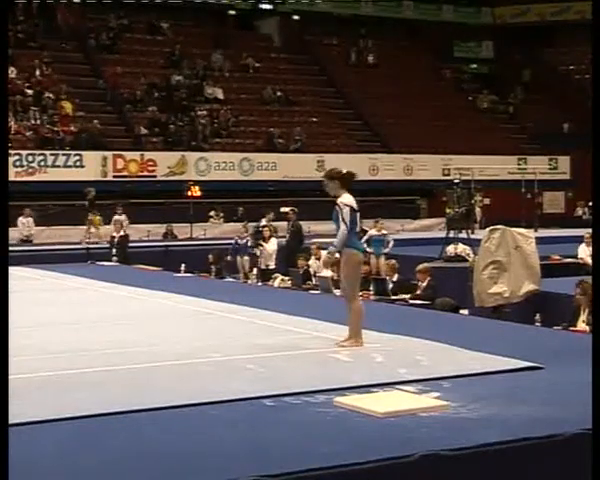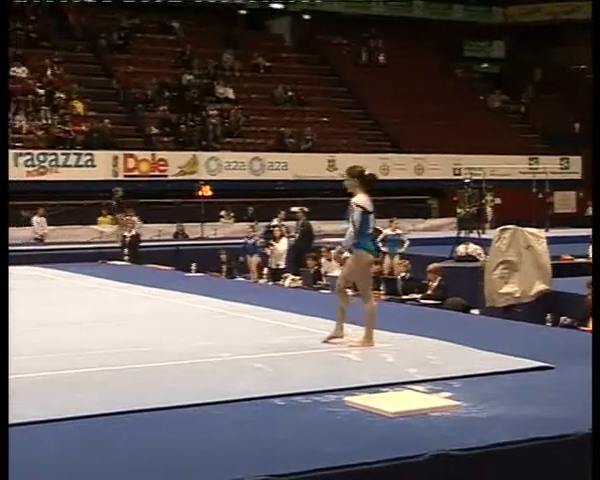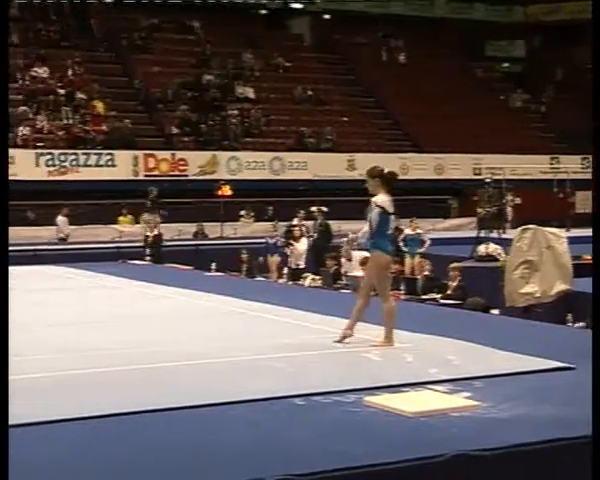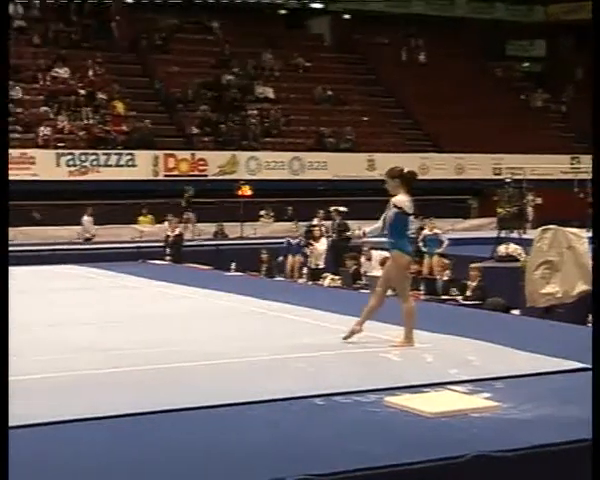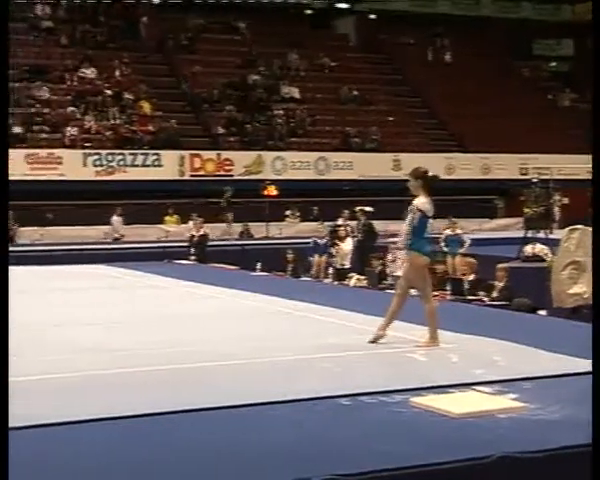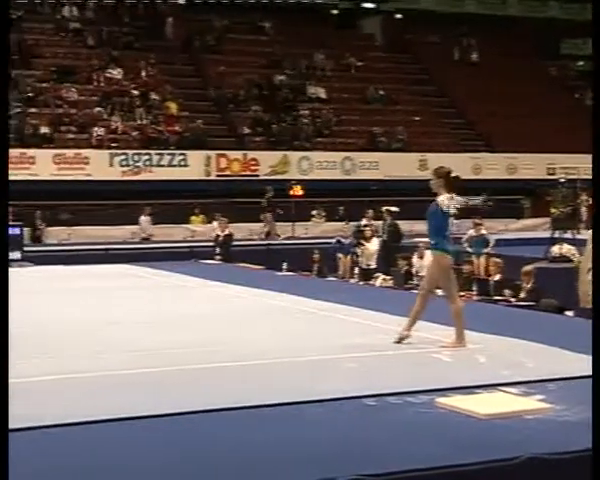
dt=0.3s
person 1, frame 1
left shoulder: (343, 201)
right shoulder: (347, 200)
left elbow: (344, 229)
left wrist: (331, 250)
right wrist: (337, 250)
left hip: (351, 251)
right hip: (349, 250)
left knee: (352, 295)
right knee: (348, 295)
left ankle: (357, 338)
right ankle: (353, 333)
person 1, frame 2
left shoulder: (357, 201)
right shoulder: (365, 199)
left elbow: (353, 230)
left wrist: (341, 248)
right wrist: (345, 248)
left hip: (362, 251)
right hip: (360, 250)
left knee: (366, 295)
right knee: (340, 287)
left ankle: (368, 338)
right ankle: (339, 329)
person 1, frame 3
left shoulder: (377, 201)
right shoulder: (387, 200)
left elbow: (369, 228)
right wrist: (357, 238)
left hip: (380, 251)
right hip: (381, 249)
left knee: (385, 296)
right knee: (364, 291)
left ankle: (388, 338)
right ankle: (349, 328)
person 1, frame 4
left shoulder: (396, 201)
right shoulder: (406, 200)
left elbow: (382, 225)
left wrist: (363, 233)
right wrist: (367, 232)
left hip: (399, 251)
right hip: (400, 249)
left knee: (404, 296)
right knee: (379, 290)
left ankle: (408, 338)
right ankle: (359, 324)
person 1, frame 5
left shoulder: (417, 203)
right shoulder: (426, 202)
left elbow: (407, 230)
left wrist: (400, 253)
right wrist: (403, 251)
left hip: (417, 252)
right hip: (418, 251)
left knee: (426, 296)
right knee: (400, 292)
left ankle: (433, 338)
right ankle: (382, 329)
person 1, frame 6
left shoulder: (443, 199)
right shoulder: (448, 198)
left elbow: (451, 204)
right elbow: (458, 201)
left hip: (441, 252)
right hip: (439, 251)
left knee: (452, 296)
right knee: (424, 291)
left ankle: (460, 338)
right ankle: (407, 329)
